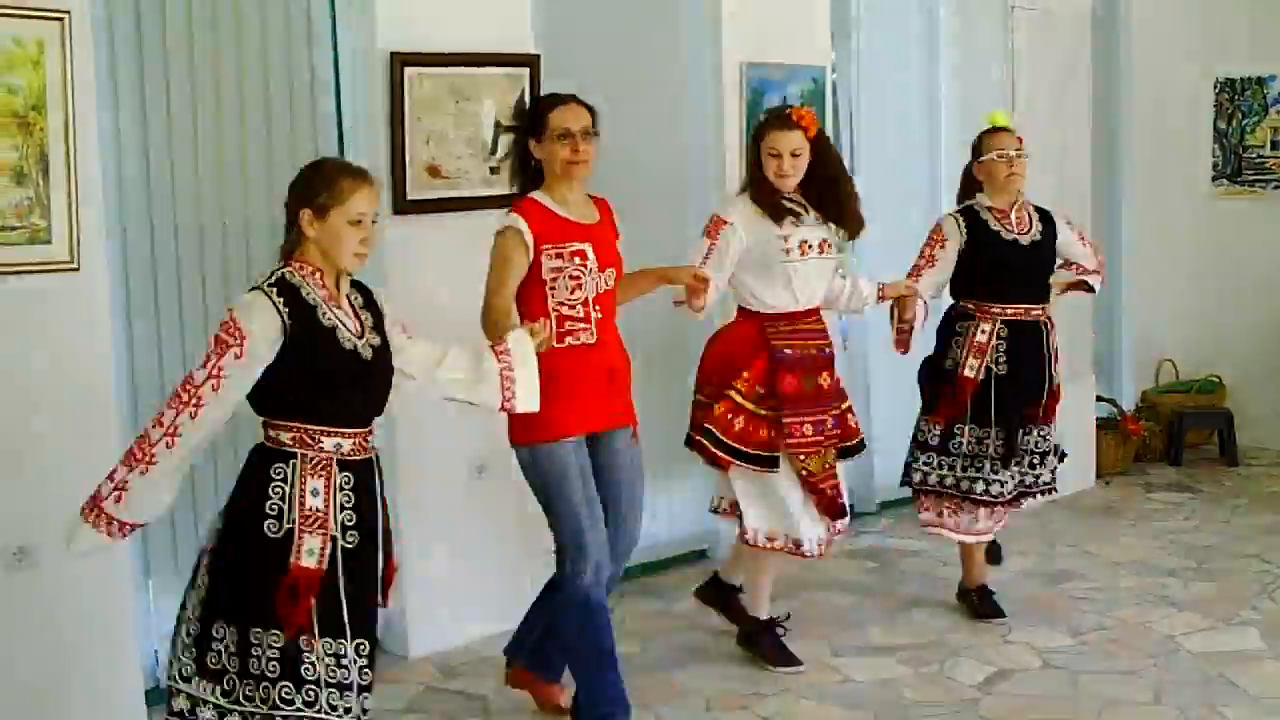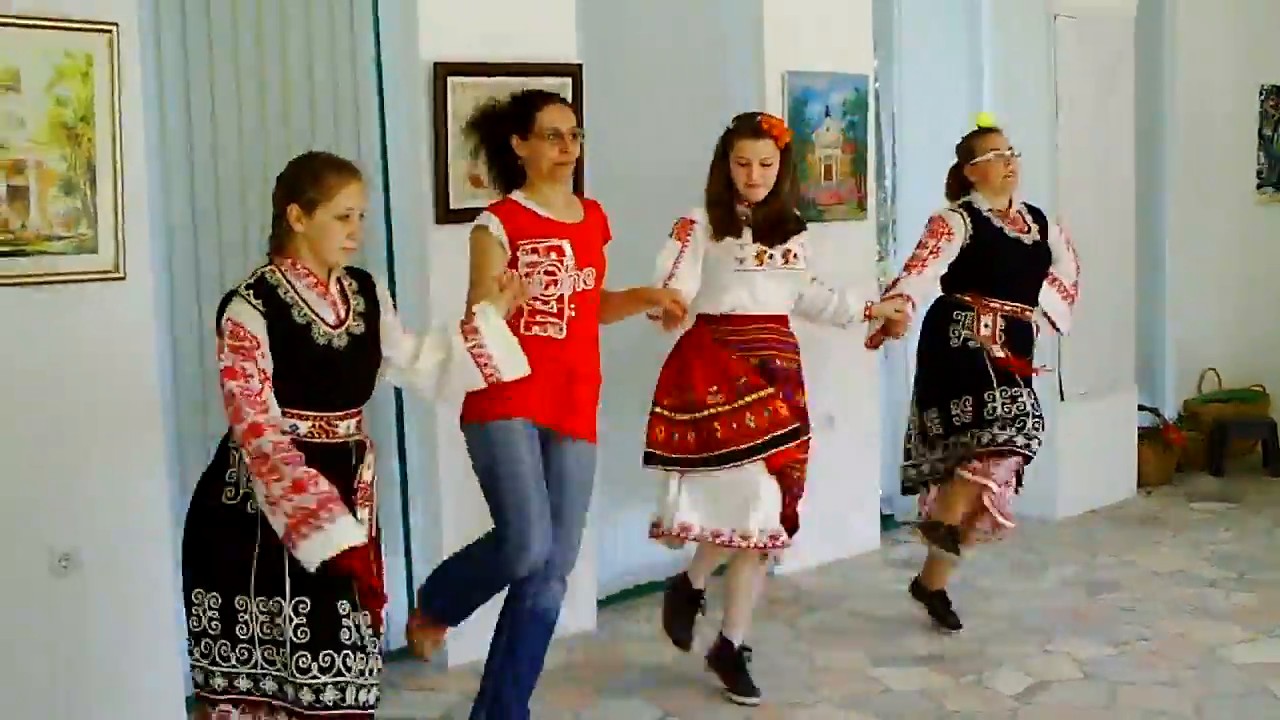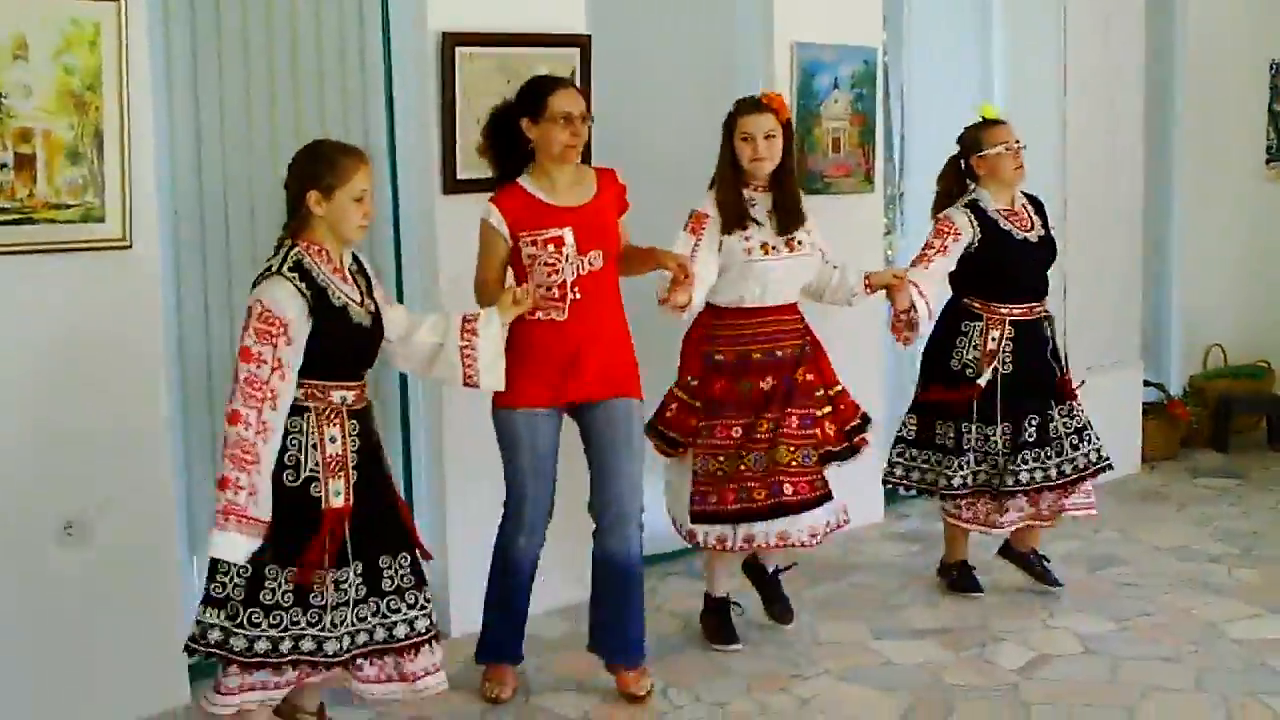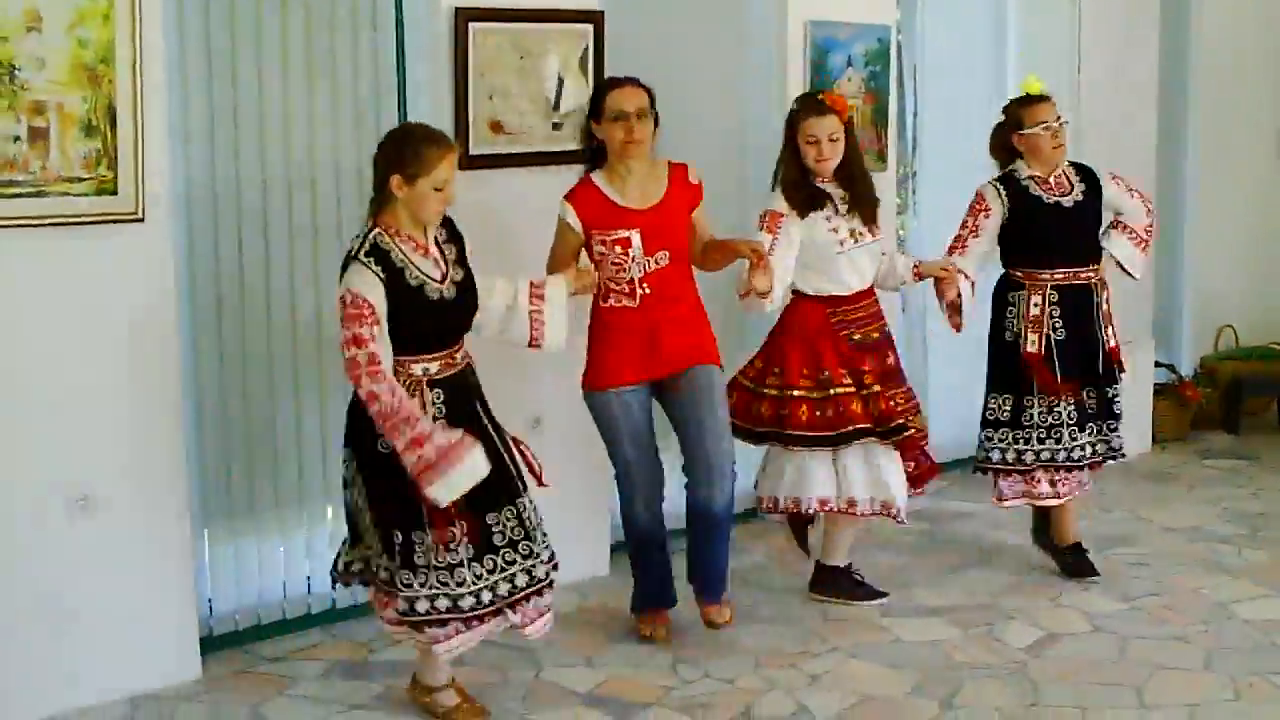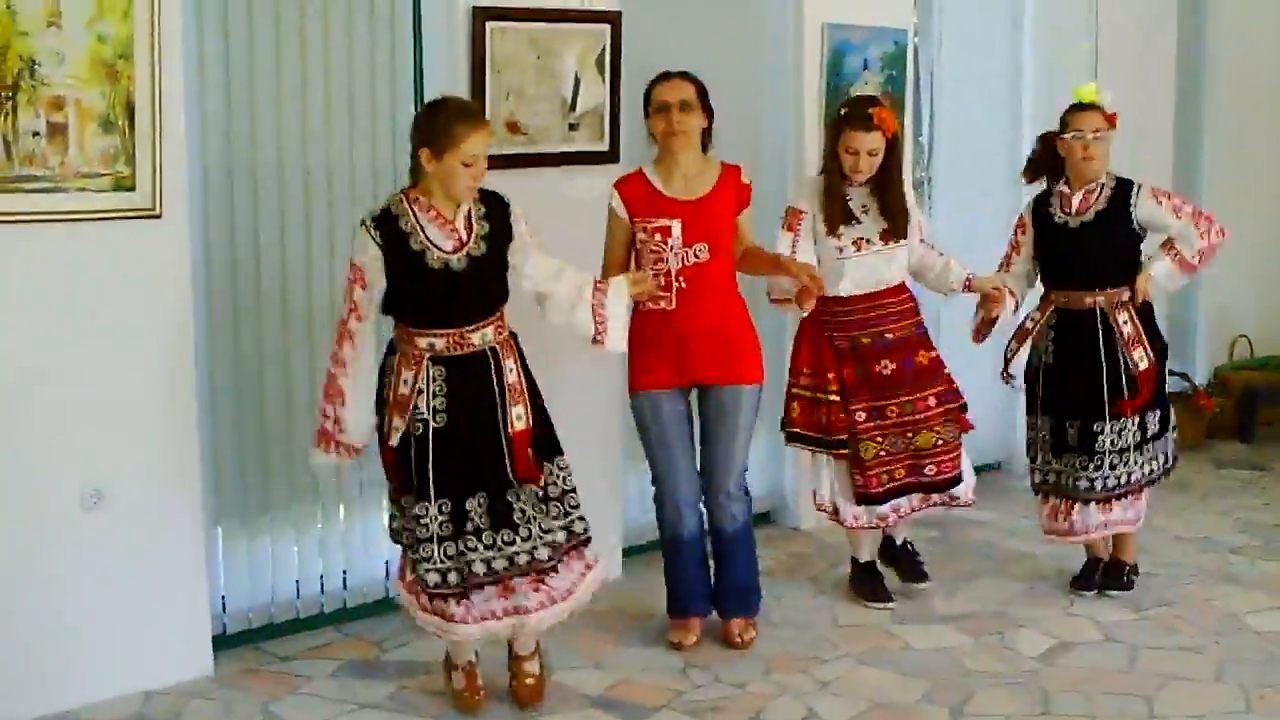
dt=0.5s
person 1, frame 1
left shoulder: (603, 214)
right shoulder: (522, 224)
right elbow: (496, 313)
left wrist: (670, 275)
left hip: (611, 398)
right hip: (549, 409)
left knee: (618, 547)
right knee: (589, 557)
left ankle: (531, 657)
person 1, frame 2
left shoulder: (593, 218)
right shoulder: (500, 223)
left wrist: (647, 296)
left hip: (575, 406)
right hip: (505, 399)
left knee: (552, 569)
right knee: (524, 543)
right ankle: (435, 604)
person 1, frame 3
left shoulder: (609, 188)
right shoulder: (507, 207)
right elbow: (486, 288)
left wrist: (658, 257)
left hip: (610, 370)
right hip: (532, 377)
left knee: (620, 511)
right knee: (527, 520)
left ankle: (622, 650)
right ankle: (501, 654)
person 1, frame 4
left shoulder: (684, 182)
right shoulder: (581, 202)
right elbow: (559, 271)
left wrist: (737, 249)
left hip: (689, 346)
right hip: (616, 359)
left knee: (714, 468)
right knee: (640, 486)
left ankle: (710, 583)
right ankle: (649, 600)
person 1, frame 5
left shoulder: (733, 183)
right shoulder: (630, 192)
right elbow: (610, 275)
left wrist: (787, 265)
left hip: (729, 351)
right hip: (656, 359)
left knee: (725, 488)
right knee: (676, 494)
left ankle: (739, 604)
right ankle: (689, 604)
person 2, frame 1
left shoulder: (366, 306)
right shoulder: (268, 309)
left elbow: (433, 366)
right elbow: (195, 410)
left wrist: (516, 350)
right wrist: (121, 501)
left hip: (354, 502)
right hip: (290, 505)
left knee: (329, 668)
person 2, frame 2
left shoulder: (365, 294)
right shoulder: (250, 307)
left elbow: (415, 364)
right elbow: (258, 427)
left wrist: (487, 316)
right wrist: (311, 514)
left hip: (345, 483)
right hip: (270, 492)
left knee: (330, 639)
right knee: (262, 651)
person 2, frame 3
left shoulder: (352, 272)
right shoulder: (286, 287)
left elbow: (411, 340)
right elbow: (255, 404)
left wrist: (498, 316)
right wrist: (239, 503)
left hip: (350, 451)
right hip: (302, 455)
left knee: (349, 596)
right knee: (290, 604)
person 2, frame 4
left shoulder: (446, 237)
right shoulder: (367, 270)
left elbow: (485, 303)
right elbow: (372, 378)
left wrist: (561, 286)
right wrist: (438, 449)
left hip: (459, 401)
right hip: (405, 423)
left knee: (488, 536)
right knee: (436, 552)
person 2, frame 5
left shoulder: (498, 215)
right shoulder: (381, 236)
left elbow: (547, 279)
right elbow: (356, 333)
left wrist: (621, 293)
right wrist: (345, 422)
left hip: (498, 382)
right hip: (423, 394)
left knee: (520, 519)
right knee: (441, 532)
left ankle: (525, 651)
right ankle: (462, 656)
person 3, frame 1
left shoulder: (820, 211)
right shoulder: (740, 214)
right elbow: (705, 275)
left wrist: (884, 291)
right wrist: (697, 296)
left hip: (808, 349)
right hip: (759, 351)
left knee: (800, 483)
right knee: (776, 486)
left ankle: (728, 581)
right ankle: (758, 620)
person 3, frame 2
left shoulder: (789, 225)
right shoulder: (700, 222)
left elbow: (806, 294)
right elbow: (673, 285)
left wrist: (870, 308)
right wrist: (670, 309)
left hip: (778, 359)
right hip: (716, 357)
left knee: (761, 506)
right knee: (746, 489)
left ankle: (728, 647)
right ankle: (691, 582)
person 3, frame 3
left shoulder: (793, 204)
right shoulder: (712, 208)
left elbow: (814, 273)
right elbow: (691, 274)
left wrist: (868, 280)
right wrist: (681, 294)
left hip: (789, 345)
right hip: (726, 349)
left knee: (789, 480)
right knee: (730, 485)
left ankle: (763, 561)
right ankle: (718, 602)
person 3, frame 4
left shoulder: (856, 191)
right shoulder: (787, 203)
right elbow: (772, 272)
left wrist: (921, 269)
right wrist: (760, 285)
left hip: (864, 328)
right hip: (817, 335)
left knee: (871, 449)
right knee: (859, 453)
left ankle: (807, 511)
right ankle: (831, 570)
person 3, frame 5
left shoulder: (896, 194)
right shoulder: (811, 201)
left elbow: (920, 255)
right elbow: (787, 271)
left wrist: (969, 282)
right wrist: (796, 290)
left hip: (898, 326)
right hip: (836, 335)
left knee: (918, 442)
right knee: (859, 453)
left ankle: (895, 536)
right ankle: (864, 563)
person 4, frame 1
left shoulder: (1049, 223)
right shoulder: (958, 225)
left elbow: (1088, 260)
right elbow: (924, 279)
left wrist: (1066, 281)
right wrist: (908, 312)
left hip: (1030, 350)
right hip: (974, 347)
left knee: (1013, 458)
right knee: (972, 454)
right ankle: (973, 580)
person 4, frame 2
left shoulder: (1038, 220)
right shoulder: (955, 220)
left elbow: (1067, 268)
right elbow: (920, 271)
left wrist: (1036, 309)
right wrist: (897, 311)
left hip: (1011, 345)
right hip: (964, 338)
left knee: (982, 455)
right knee: (1003, 425)
left ankle: (932, 581)
right ankle: (943, 518)
person 4, frame 3
left shoulder: (1036, 209)
right shoulder: (962, 219)
right elbow: (929, 268)
left wrist: (1030, 300)
right wrist: (908, 298)
left hip: (1031, 344)
right hip: (977, 345)
left knee: (1046, 447)
right knee: (975, 457)
left ankle: (1023, 544)
right ankle: (953, 558)
person 4, frame 4
left shoulder: (1091, 179)
right shoulder: (999, 193)
left elbow: (1141, 212)
right elbow: (966, 254)
left wrist: (1109, 255)
right wrist: (951, 286)
left hip: (1085, 313)
right hip: (1031, 318)
left knee: (1086, 419)
right knee: (1046, 424)
left ankle: (1048, 516)
right ankle: (1066, 539)
person 4, frame 5
left shoulder: (1135, 198)
right shoulder: (1038, 206)
left elbow: (1207, 232)
right elbow: (1016, 274)
left wrist: (1155, 275)
right wrist: (993, 309)
left hip: (1121, 336)
right hip: (1059, 340)
left knee: (1121, 450)
right knee: (1068, 454)
left ankle: (1125, 556)
right ankle: (1095, 553)
